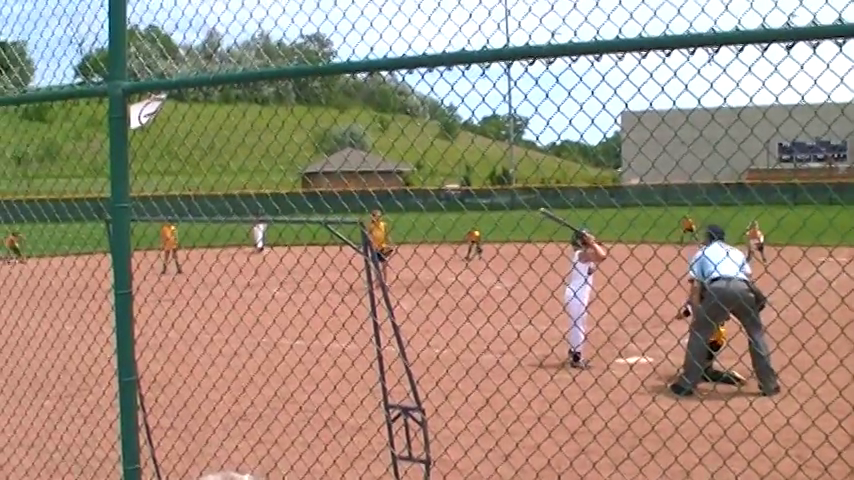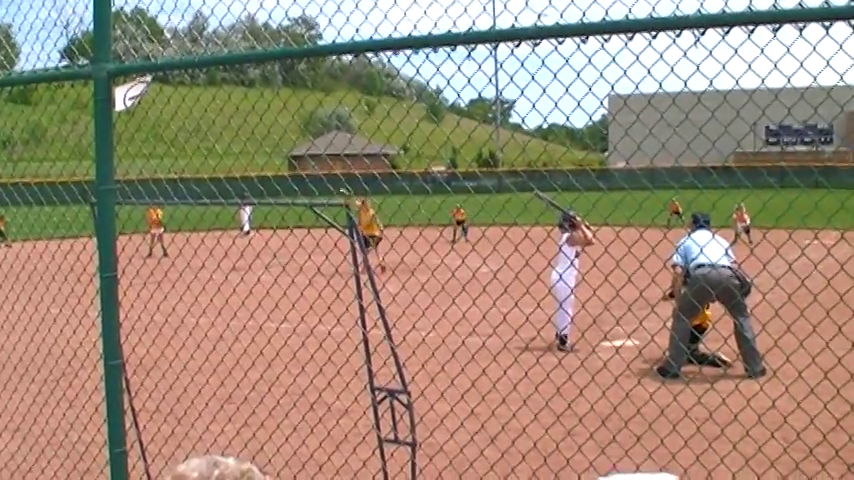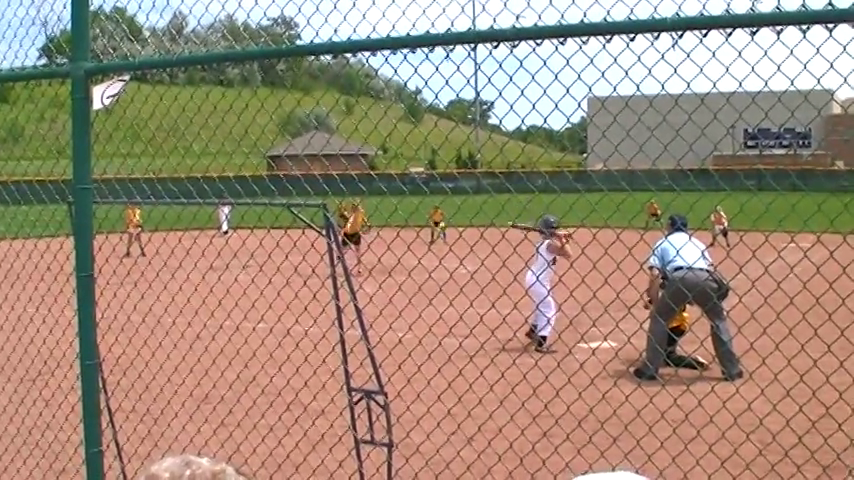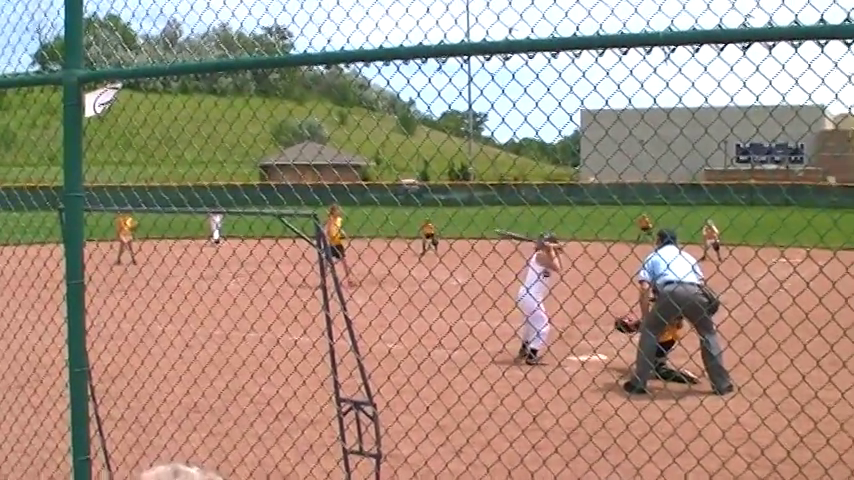
dt=0.7s
person 1, frame 1
left shoulder: (701, 254)
right shoulder: (737, 252)
left elbow: (695, 287)
right elbow: (748, 277)
left wrist: (696, 316)
left hip: (717, 290)
right hip: (743, 289)
left knee: (698, 333)
right knee: (756, 333)
left ankle: (686, 384)
right ankle: (769, 384)
person 1, frame 2
left shoulder: (686, 241)
right shoulder: (721, 240)
left elbow: (678, 273)
right elbow: (734, 266)
left wrist: (677, 302)
left hip: (702, 276)
right hip: (727, 276)
left knee: (681, 316)
right knee: (742, 316)
left ankle: (672, 367)
right ankle: (755, 367)
person 1, frame 3
left shoulder: (663, 243)
right shoulder: (697, 242)
left elbow: (654, 275)
right elbow: (711, 269)
left wrist: (655, 305)
left hip: (680, 278)
right hip: (705, 278)
left knee: (658, 318)
right knee: (719, 319)
left ankle: (649, 369)
right ankle: (732, 369)
person 1, frame 4
left shoulder: (653, 257)
right shoulder: (687, 256)
left elbow: (644, 289)
left wrist: (645, 319)
left hip: (670, 292)
right hip: (695, 292)
left knee: (648, 332)
right knee: (709, 334)
left ankle: (638, 382)
right ankle: (722, 384)
person 2, frame 1
left shoulder: (586, 255)
right shoulder: (582, 254)
left elbow: (602, 255)
right elbow: (602, 256)
left wrist: (595, 243)
right wrist: (592, 243)
left hip: (578, 295)
right hip: (576, 296)
left knee: (576, 326)
right knee: (579, 327)
left ankle: (574, 353)
right ankle: (576, 358)
person 2, frame 2
left shoulder: (569, 237)
right shoulder: (570, 237)
left elbow: (590, 240)
right elbow: (589, 240)
left wrist: (584, 226)
right wrist: (581, 226)
left hip: (561, 278)
right hip: (564, 279)
left knee: (563, 309)
right knee: (567, 310)
left ankle: (560, 336)
right ankle: (563, 341)
person 2, frame 3
left shoulder: (544, 242)
right shoulder: (551, 244)
left elbow: (563, 253)
right elbow: (568, 255)
left wrist: (562, 238)
right wrist: (562, 240)
left hip: (533, 280)
right hip: (538, 283)
left knee: (542, 308)
right knee: (550, 311)
left ankle: (532, 331)
right ankle: (541, 343)
person 2, frame 4
left shoulder: (542, 255)
right shoulder: (540, 255)
left elbow: (556, 267)
right elbow: (557, 268)
left wrist: (555, 252)
right wrist: (551, 250)
left hip: (527, 295)
right hip: (531, 297)
left knee: (531, 322)
right knee: (543, 325)
left ankle: (524, 350)
right ankle: (532, 356)
